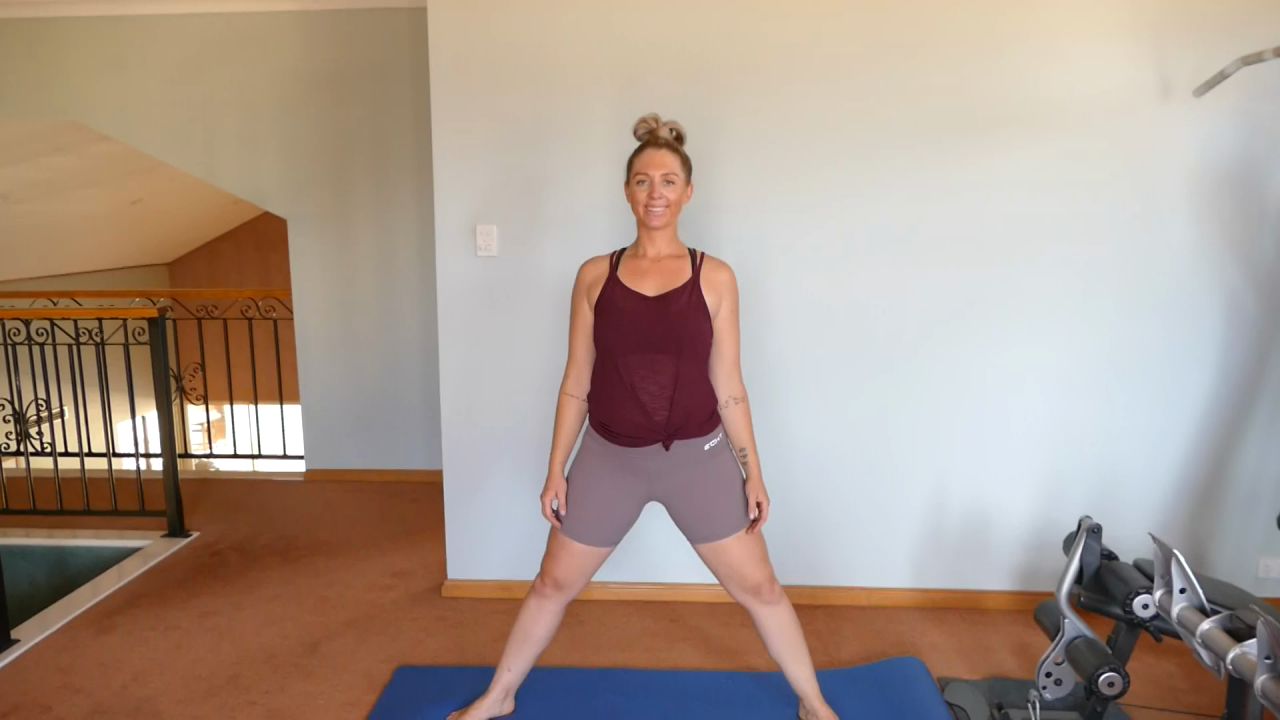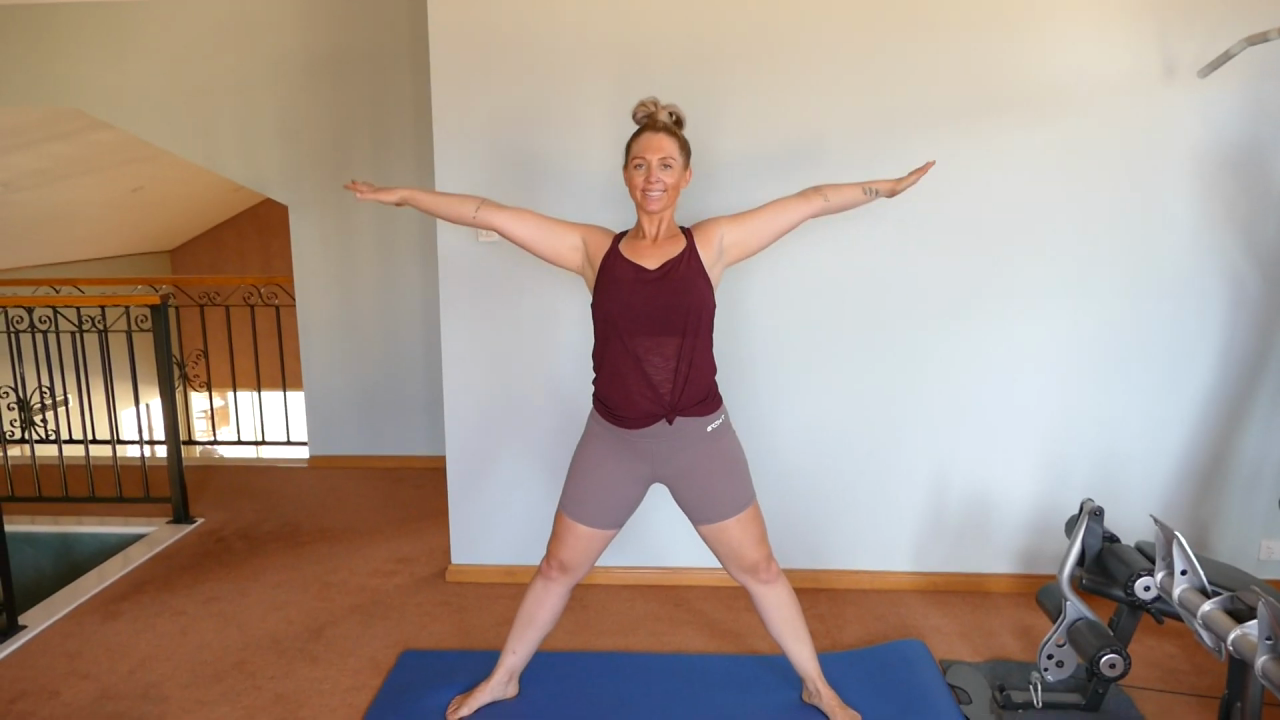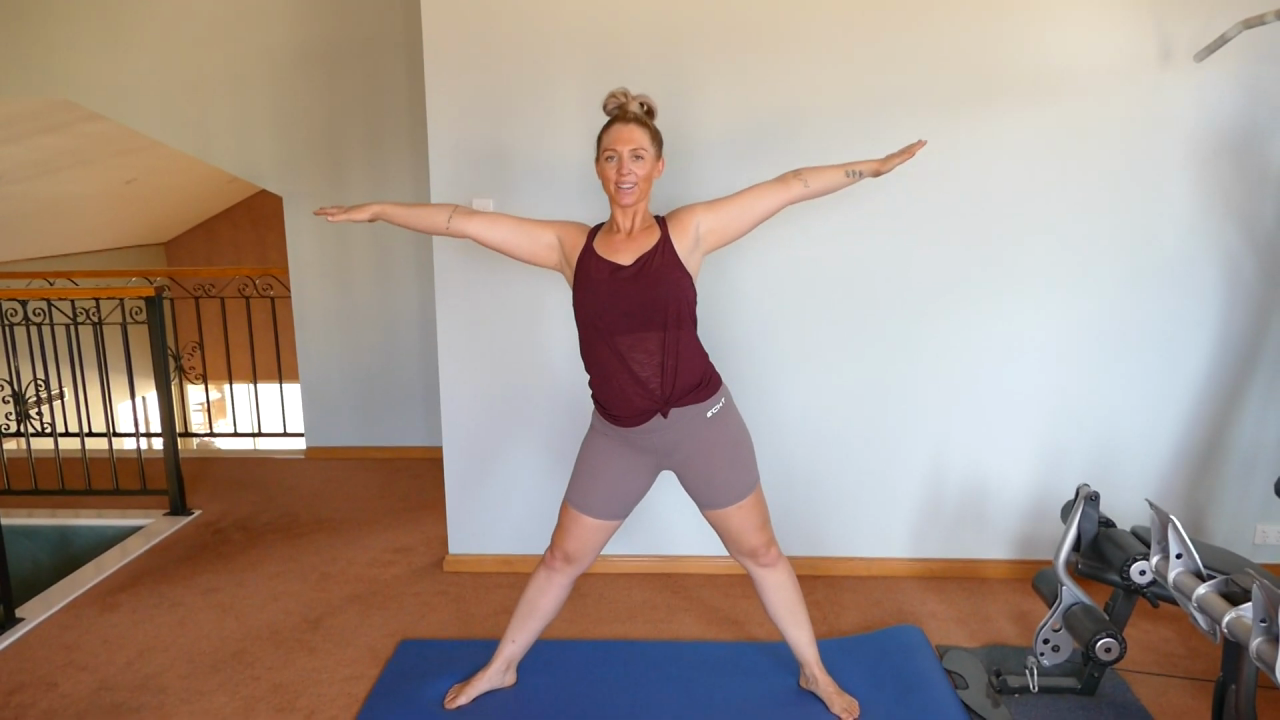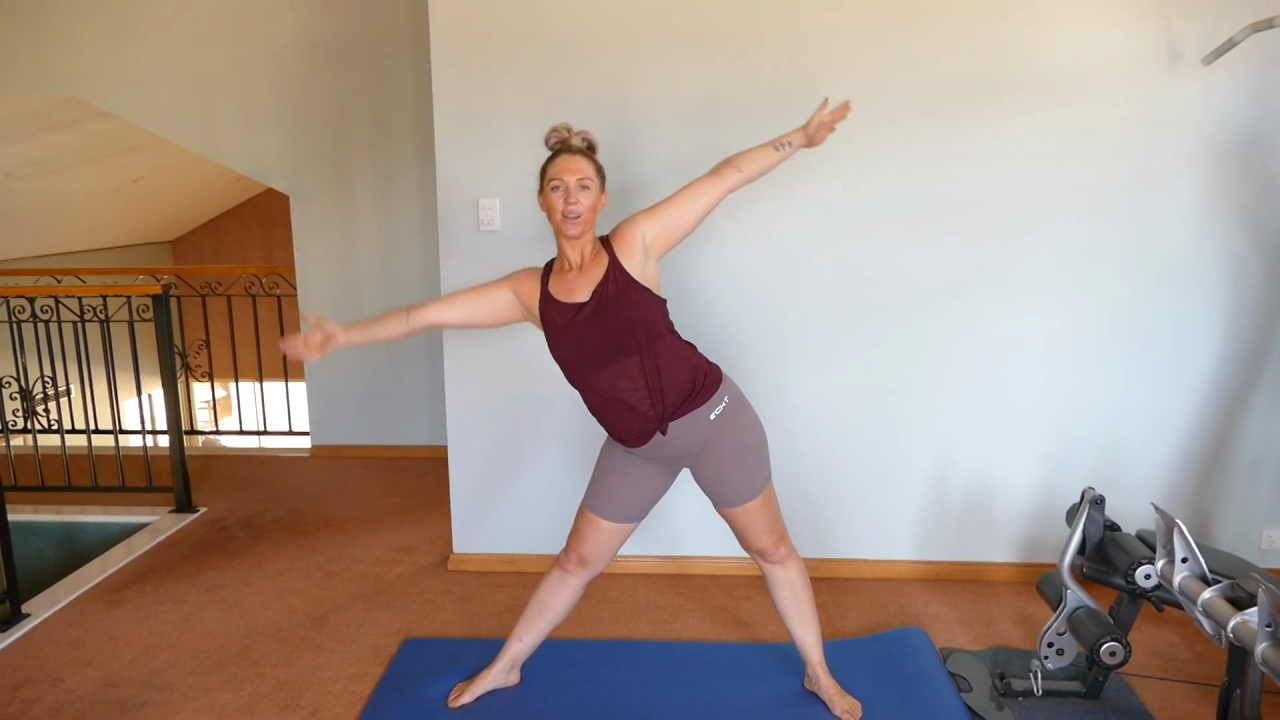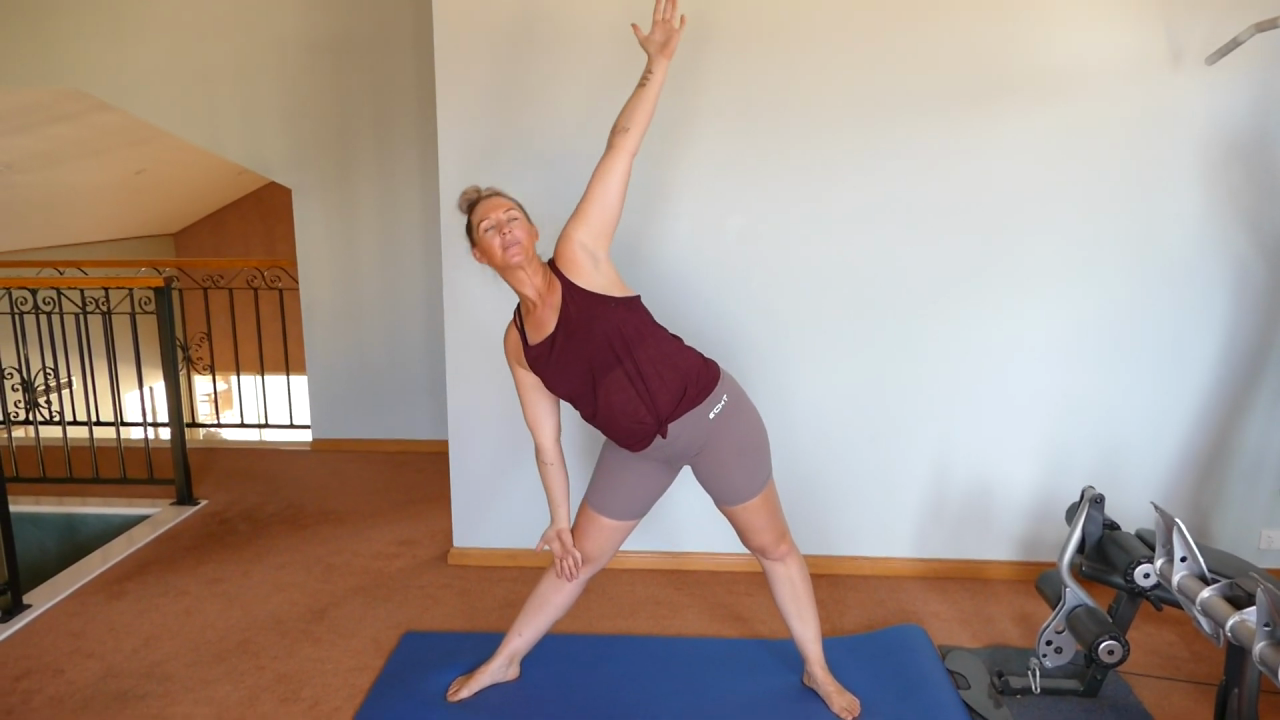
dt=1s
person 1, frame 1
left shoulder: (715, 277)
right shoulder: (594, 276)
left elbow: (728, 386)
right elbow: (576, 383)
left wrist: (753, 472)
right wrist: (555, 470)
left hip: (698, 458)
right hip: (609, 458)
left knee: (759, 588)
right knee: (553, 584)
person 1, frame 2
left shoulder: (712, 243)
right shoulder: (593, 249)
left elbow: (811, 201)
right elbow: (489, 214)
left wrist: (885, 187)
right wrist: (403, 195)
left hip: (699, 438)
right hip: (613, 439)
left knee: (759, 569)
right knee: (560, 567)
person 1, frame 3
left shoulder: (687, 231)
right shoulder: (570, 245)
left elbow: (788, 187)
right elbow: (463, 222)
left wrist: (872, 166)
right wrist: (375, 211)
left hip: (701, 422)
right hip: (617, 435)
left knee: (760, 551)
right knee: (563, 557)
right ankle: (501, 668)
person 1, frame 4
left shoulder: (635, 244)
right shoulder: (530, 291)
left elbow: (724, 178)
right elbow: (429, 312)
left wrist: (800, 138)
right wrist: (345, 334)
left hip: (710, 417)
right hip: (636, 446)
left knee: (771, 548)
right knee: (578, 561)
right ankle: (504, 667)
person 1, frame 5
left shoulder: (578, 255)
right shoulder: (517, 343)
left elbow: (622, 147)
right elbow: (547, 441)
left wrist: (658, 62)
right wrist: (559, 521)
left hip: (708, 413)
right hip: (638, 447)
left knee: (772, 546)
right knee: (579, 558)
right ankle: (504, 661)
